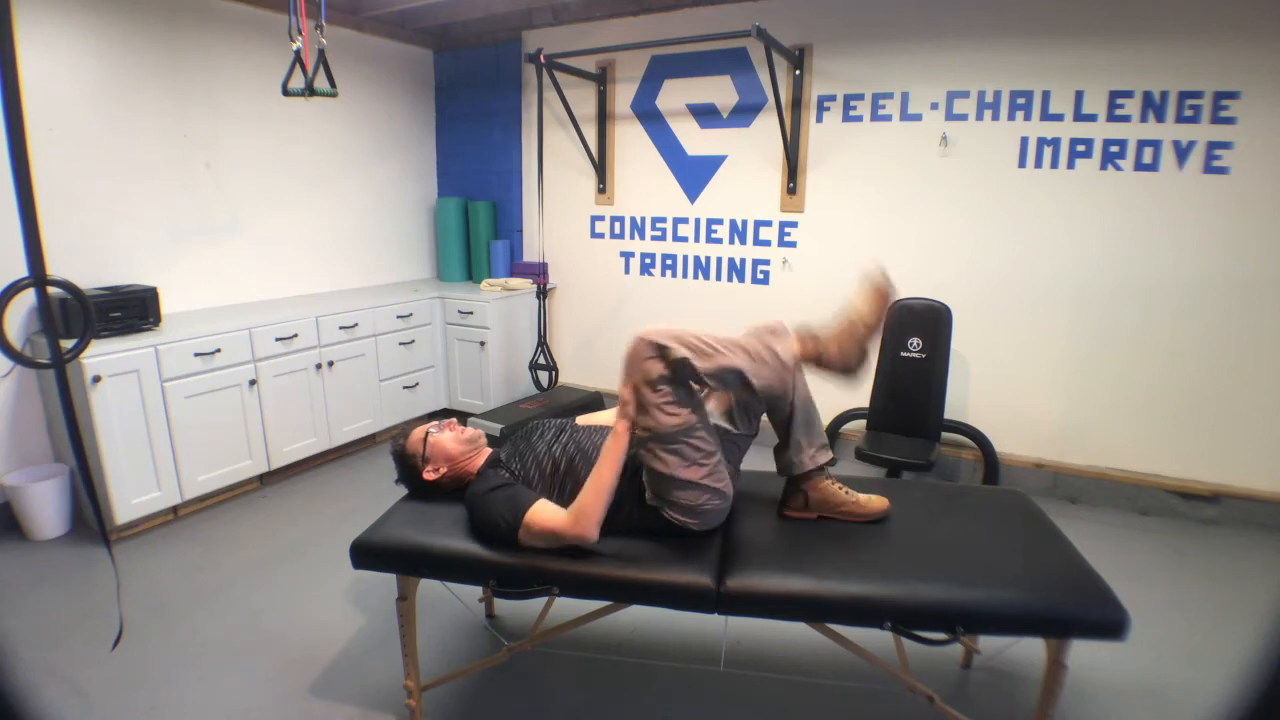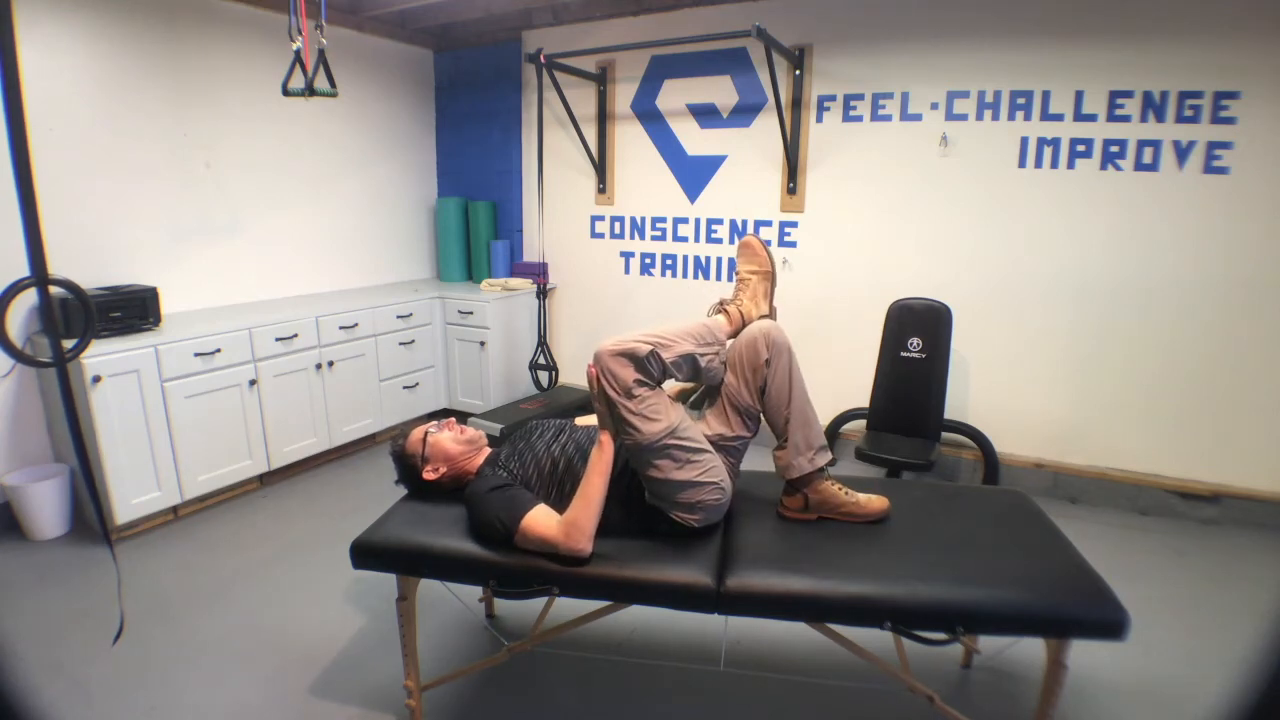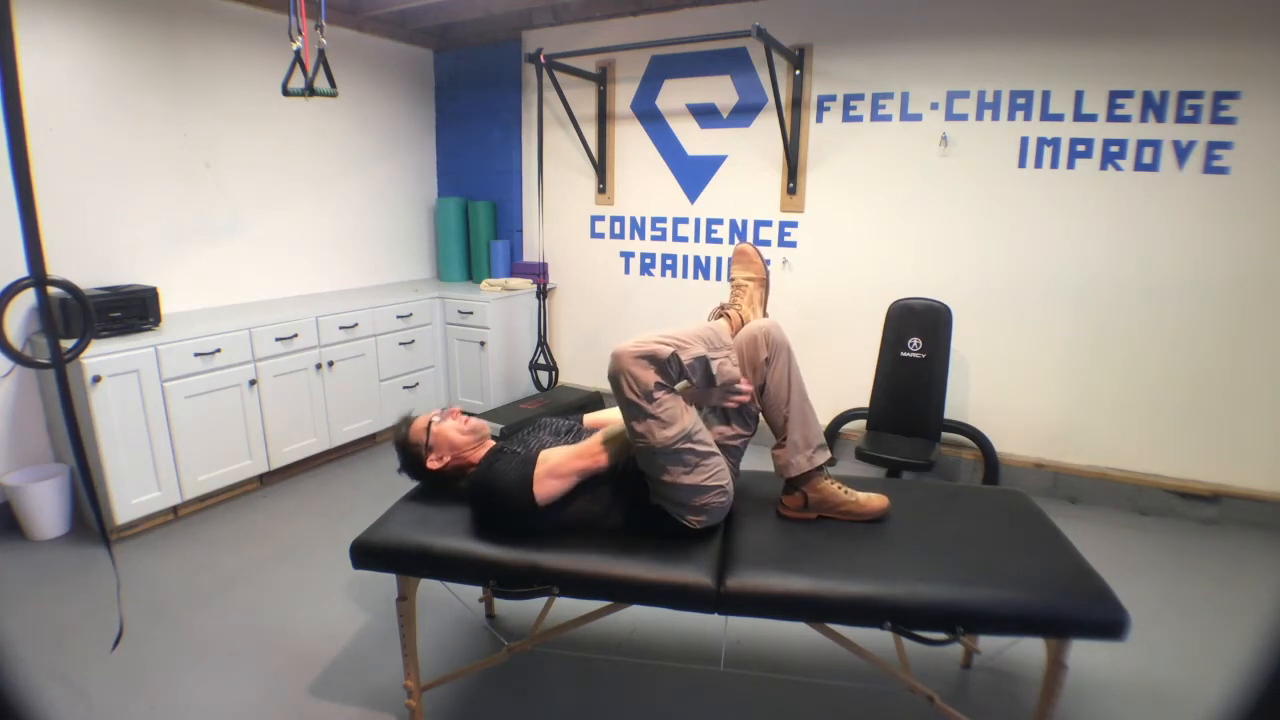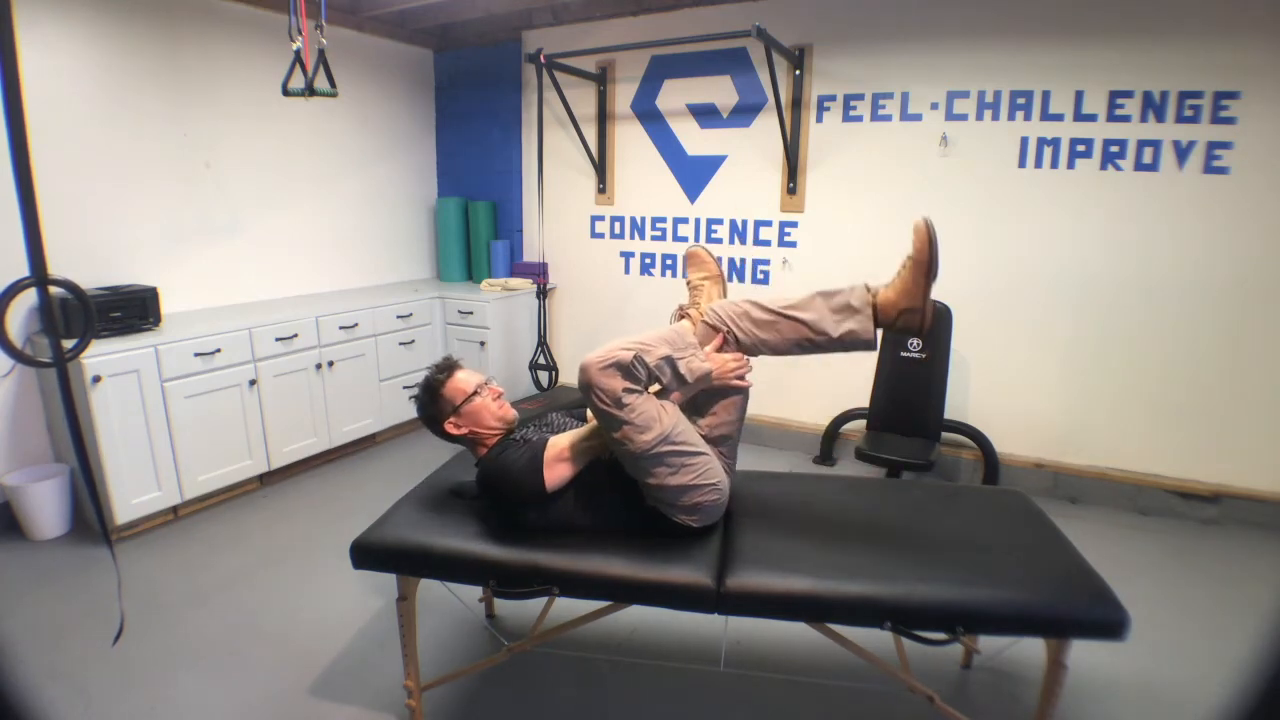
dt=1s
person 1, frame 1
left shoulder: (522, 441)
right shoulder: (490, 500)
left elbow: (611, 416)
right elbow: (581, 529)
right wrist: (625, 428)
left hip: (694, 452)
right hip: (687, 500)
left knee: (772, 335)
right knee: (651, 345)
left ankle: (807, 488)
right ankle: (816, 348)
person 1, frame 2
left shoulder: (524, 438)
right shoulder: (487, 496)
left elbow: (638, 413)
right elbow: (574, 541)
left wrist: (695, 381)
right wrist: (607, 432)
left hip: (702, 459)
right hip: (694, 496)
left knee: (766, 339)
right knee: (614, 358)
left ankle: (807, 486)
right ankle: (735, 315)
person 1, frame 3
left shoulder: (527, 437)
right shoulder: (495, 483)
left elbow: (615, 419)
right elbow: (595, 455)
left wrist: (696, 388)
right wrist: (691, 393)
left hip: (696, 460)
right hip: (693, 499)
left knee: (766, 337)
right knee: (631, 358)
left ankle: (806, 484)
right ankle: (733, 320)
person 1, frame 4
left shoulder: (534, 430)
right shoulder: (502, 473)
left elbow: (618, 418)
right elbow: (595, 441)
left wrist: (687, 369)
right wrist: (692, 375)
left hip: (698, 462)
right hip: (693, 496)
left knee: (732, 318)
right knee: (599, 368)
left ankle: (887, 305)
right ankle: (699, 323)
